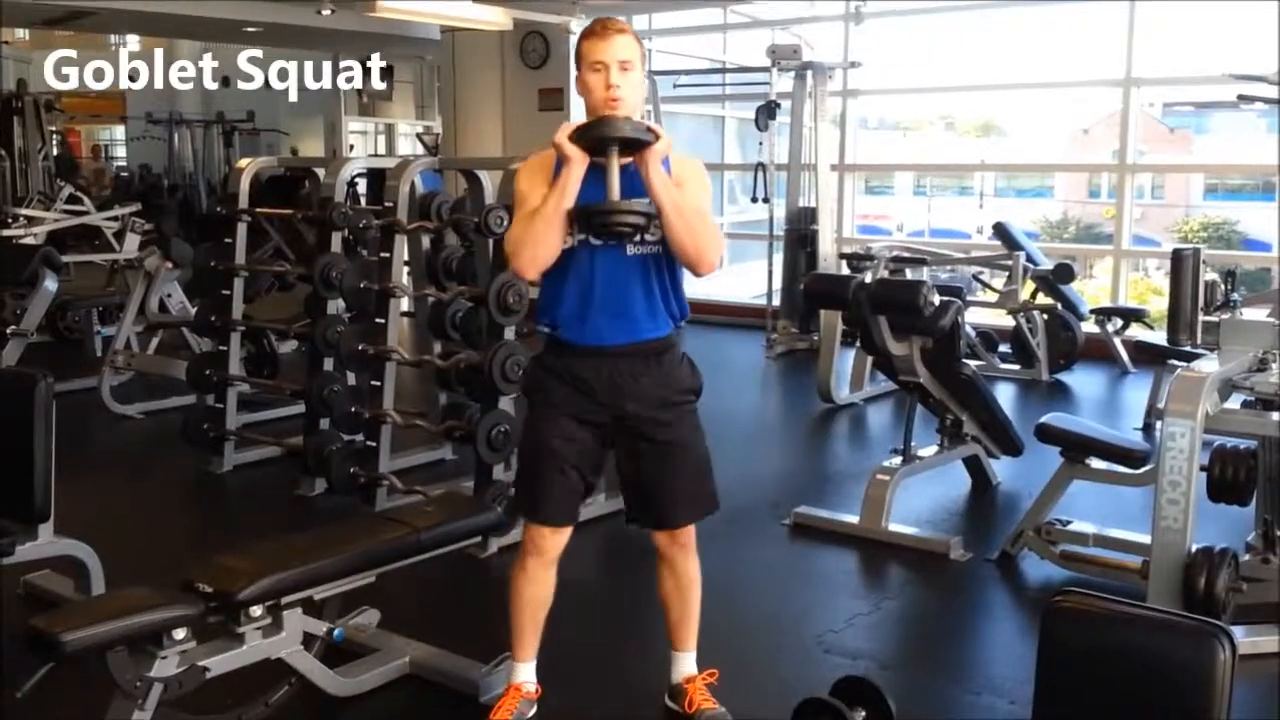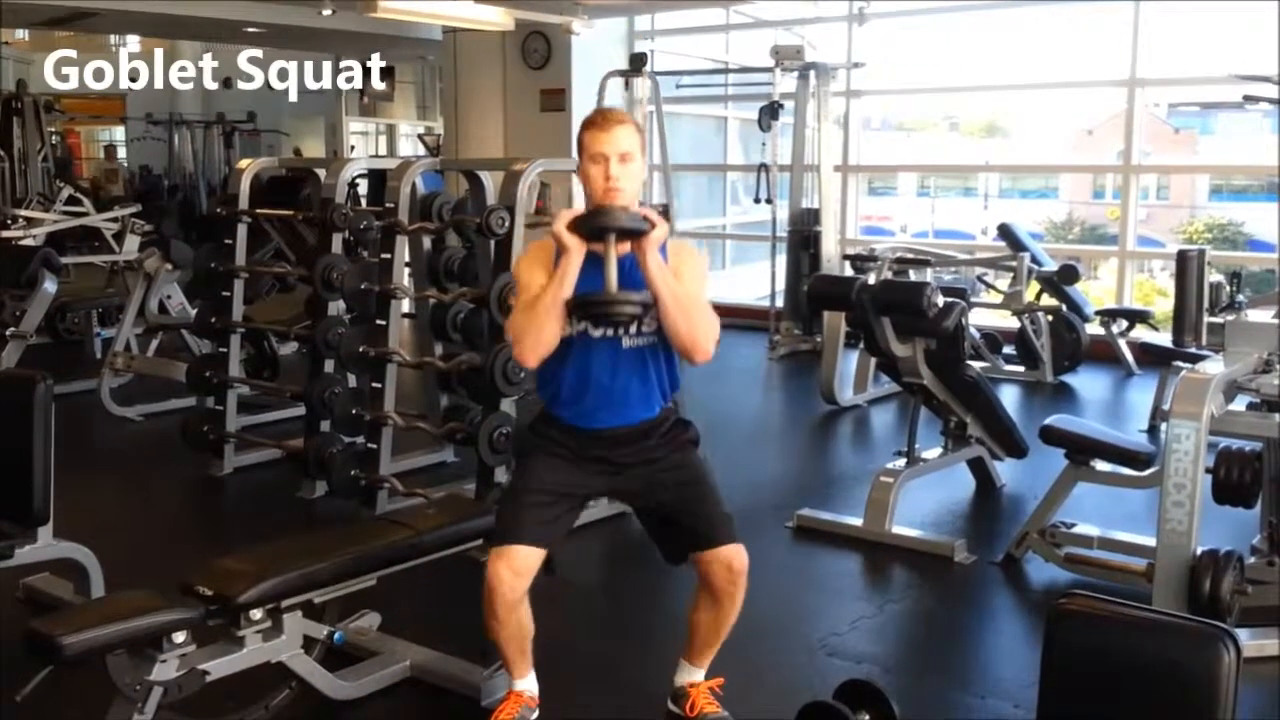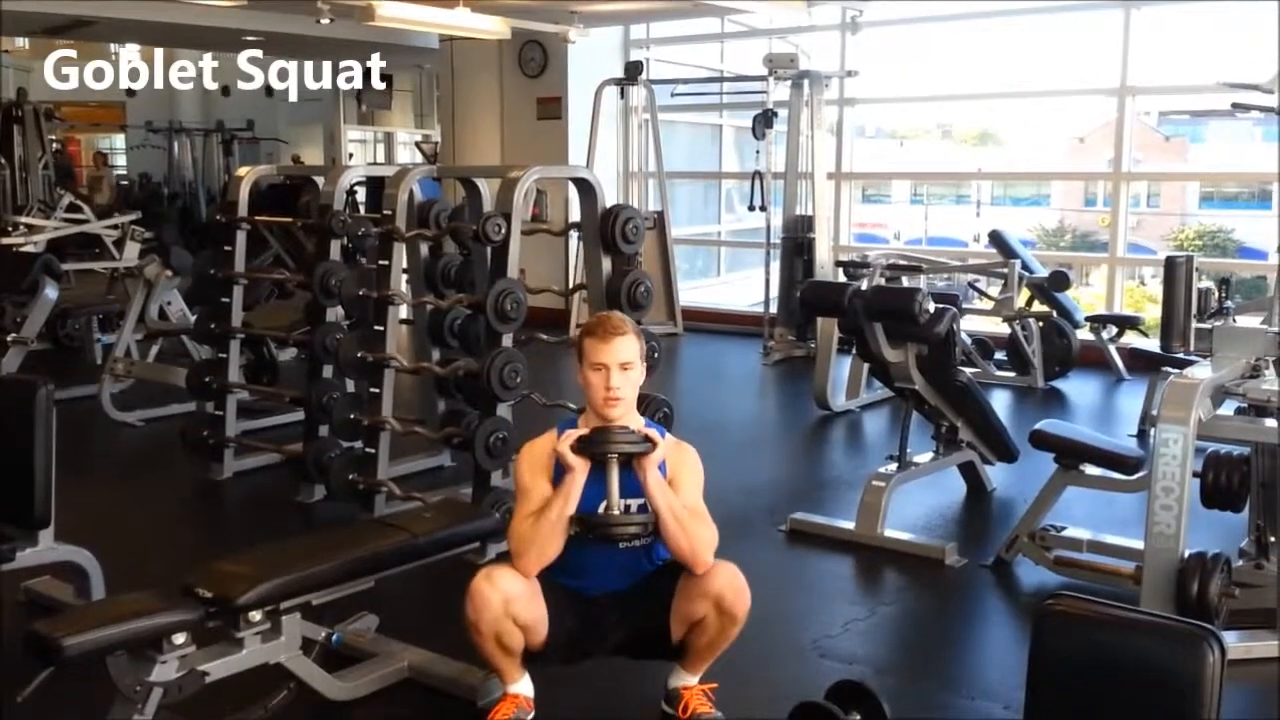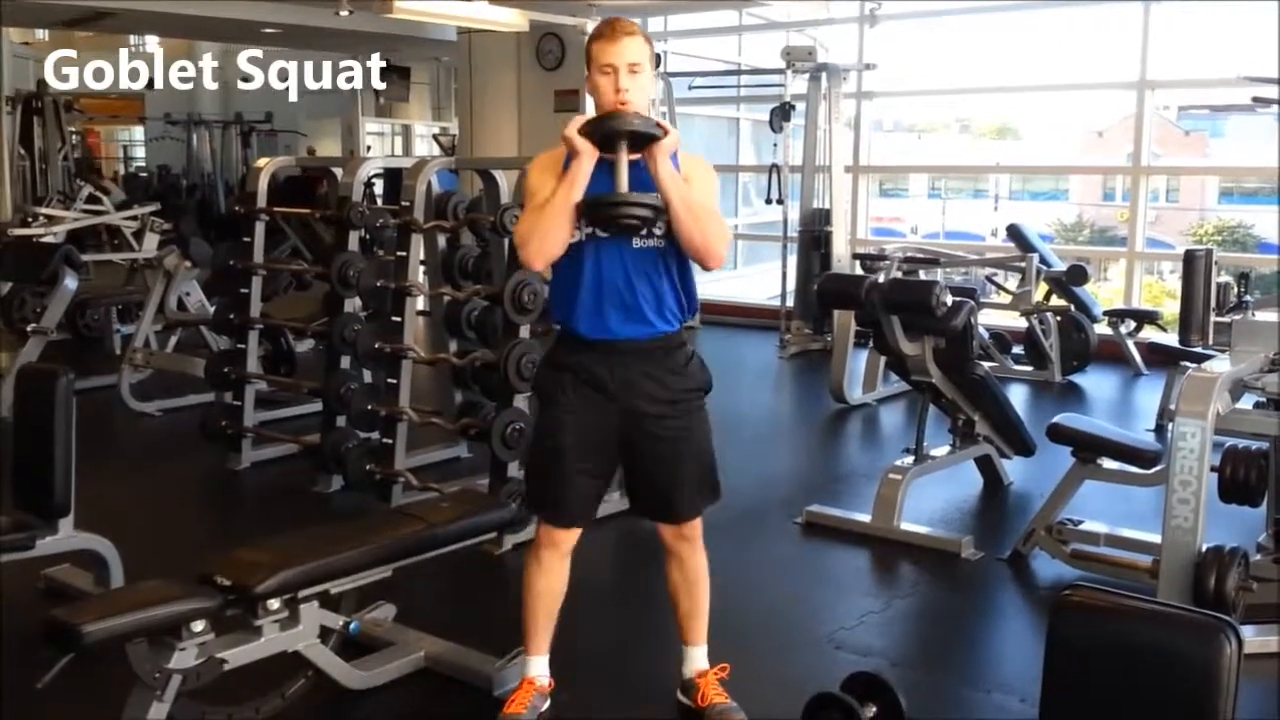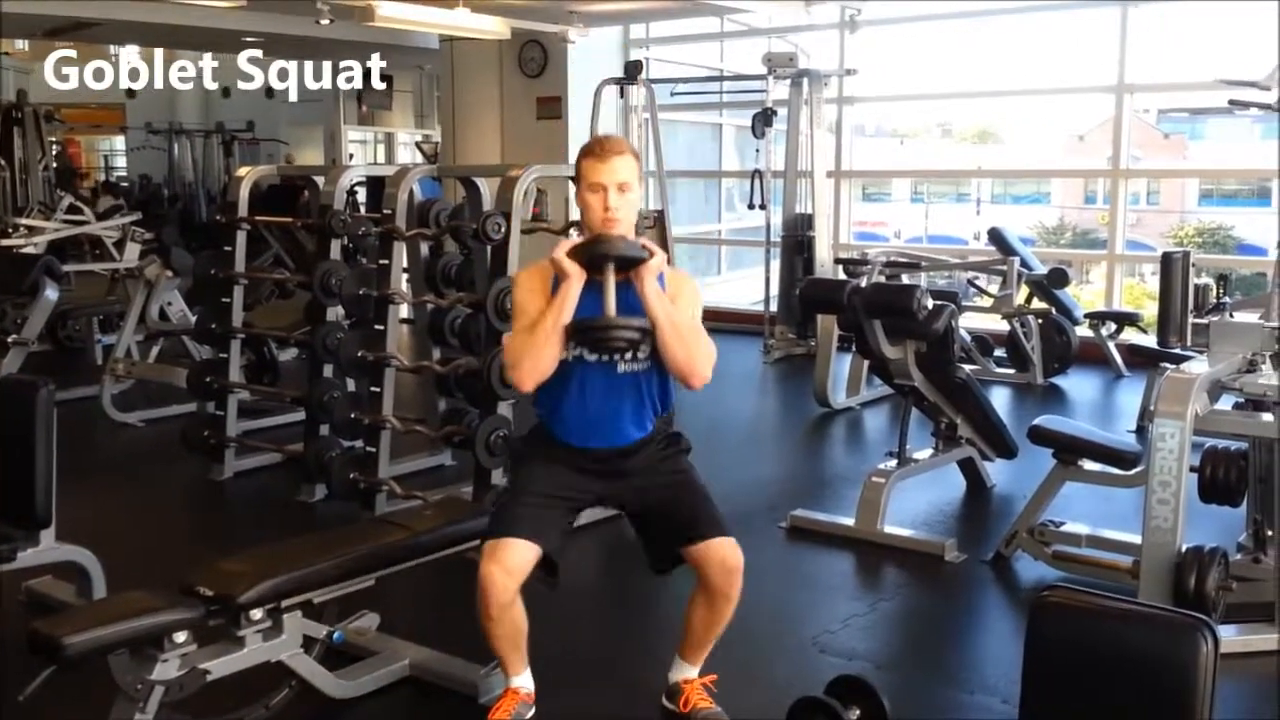
dt=1s
person 1, frame 1
left shoulder: (680, 167)
right shoulder: (545, 167)
left elbow: (706, 260)
right elbow: (526, 263)
left wrist: (652, 169)
right wrist: (575, 169)
left hip: (655, 372)
right hip: (569, 374)
left knee: (677, 539)
right knee: (541, 542)
person 1, frame 2
left shoulder: (677, 254)
right shoulder: (544, 254)
left elbow: (700, 347)
right elbow: (528, 351)
left wrist: (649, 258)
right wrist: (573, 257)
left hip: (652, 436)
right hip: (565, 439)
left knee: (728, 564)
right knee: (505, 575)
person 1, frame 3
left shoulder: (676, 454)
right shoulder: (542, 453)
left elbow: (701, 560)
right elbow: (527, 562)
left wrist: (650, 476)
right wrist: (576, 476)
left hip: (646, 598)
right hip: (565, 602)
left knee: (726, 587)
right knee: (488, 591)
left ankle: (684, 687)
person 1, frame 4
left shoulder: (687, 164)
right shoulder: (554, 164)
left elbow: (713, 253)
right elbow: (534, 254)
left wrist: (660, 165)
right wrist: (584, 162)
left hip: (663, 368)
right hip: (580, 369)
left knee: (682, 533)
right knee: (554, 536)
person 1, frame 5
left shoulder: (673, 282)
right shoulder: (541, 280)
left elbow: (697, 373)
right elbow: (525, 375)
left wrist: (647, 286)
right wrist: (573, 284)
left hip: (645, 451)
right hip: (560, 453)
left knee: (724, 564)
right knee: (497, 574)
